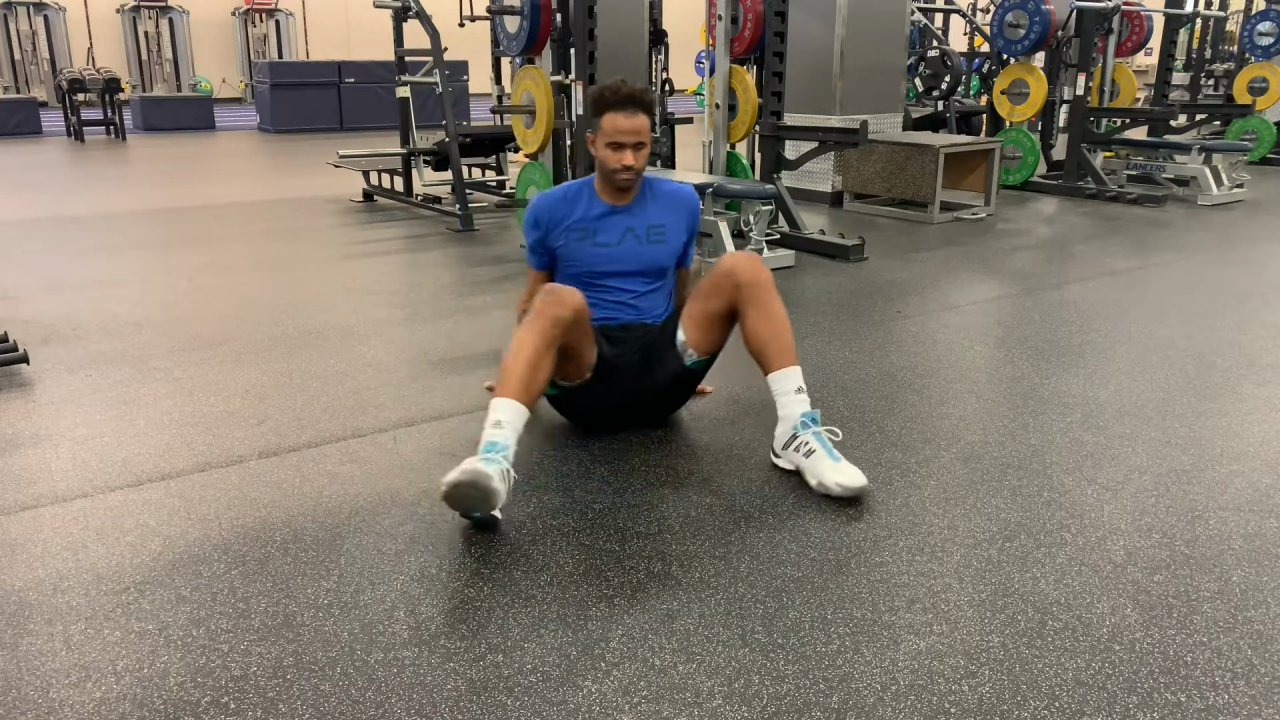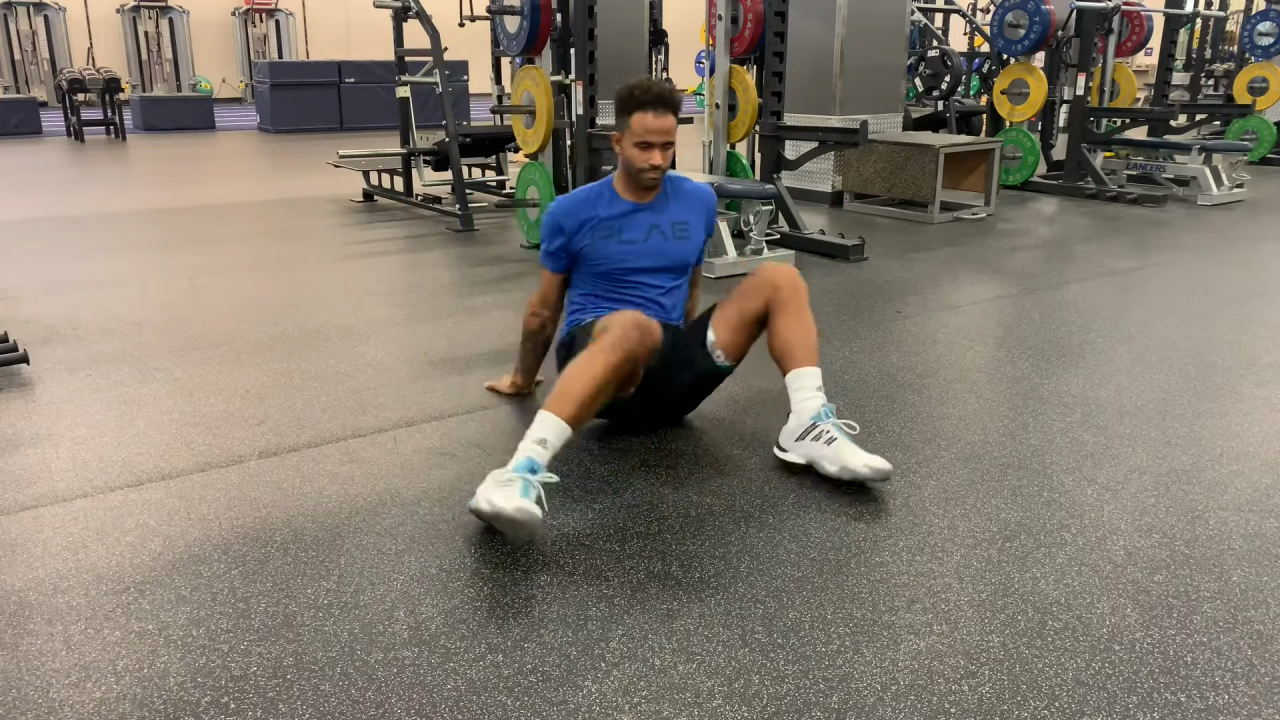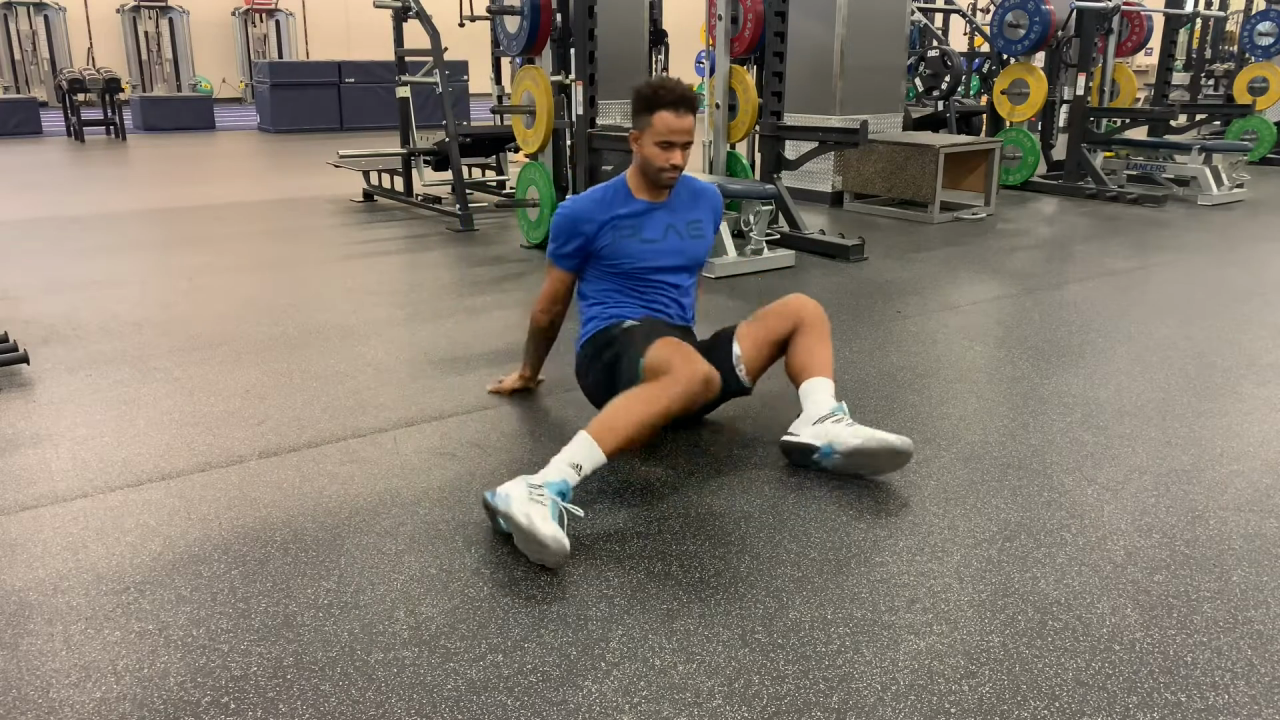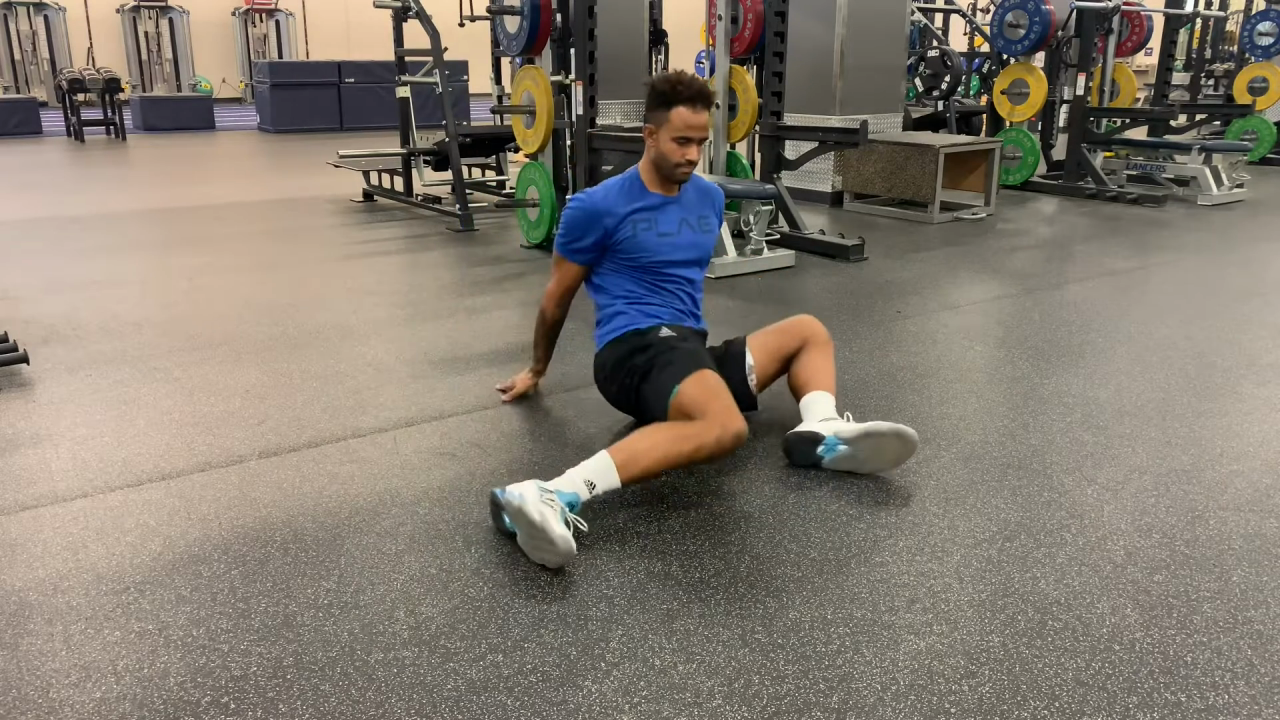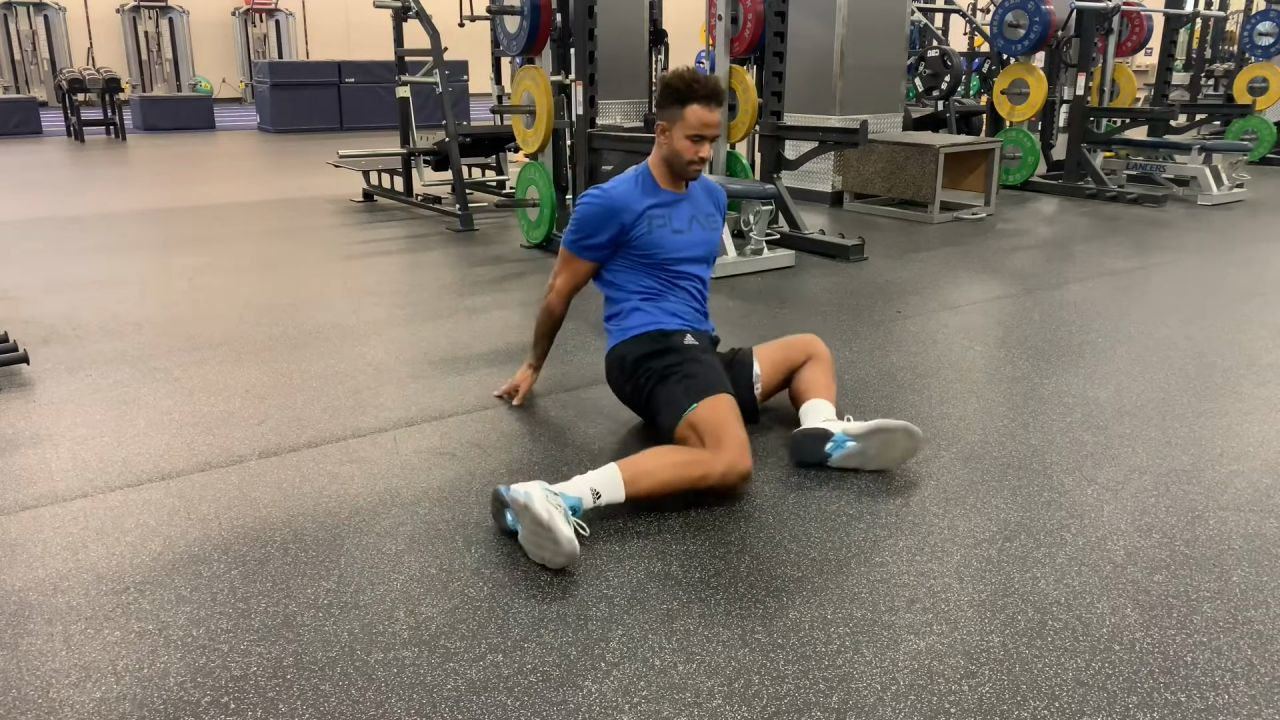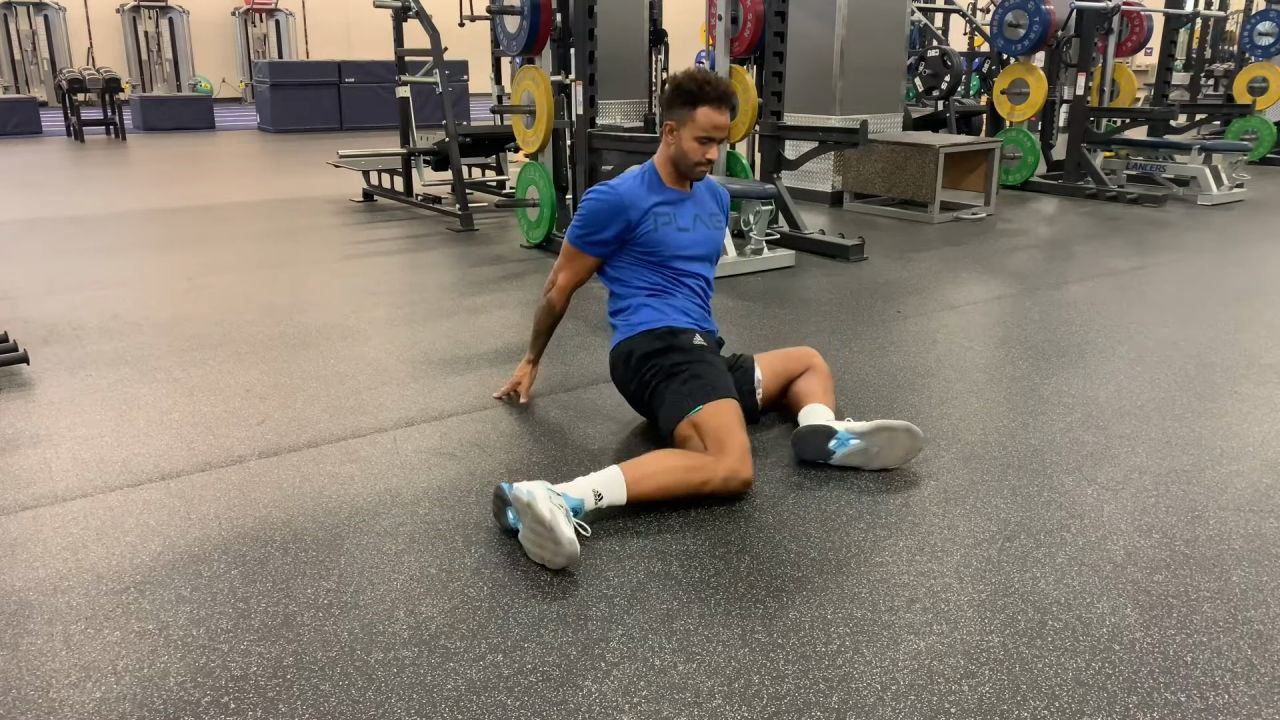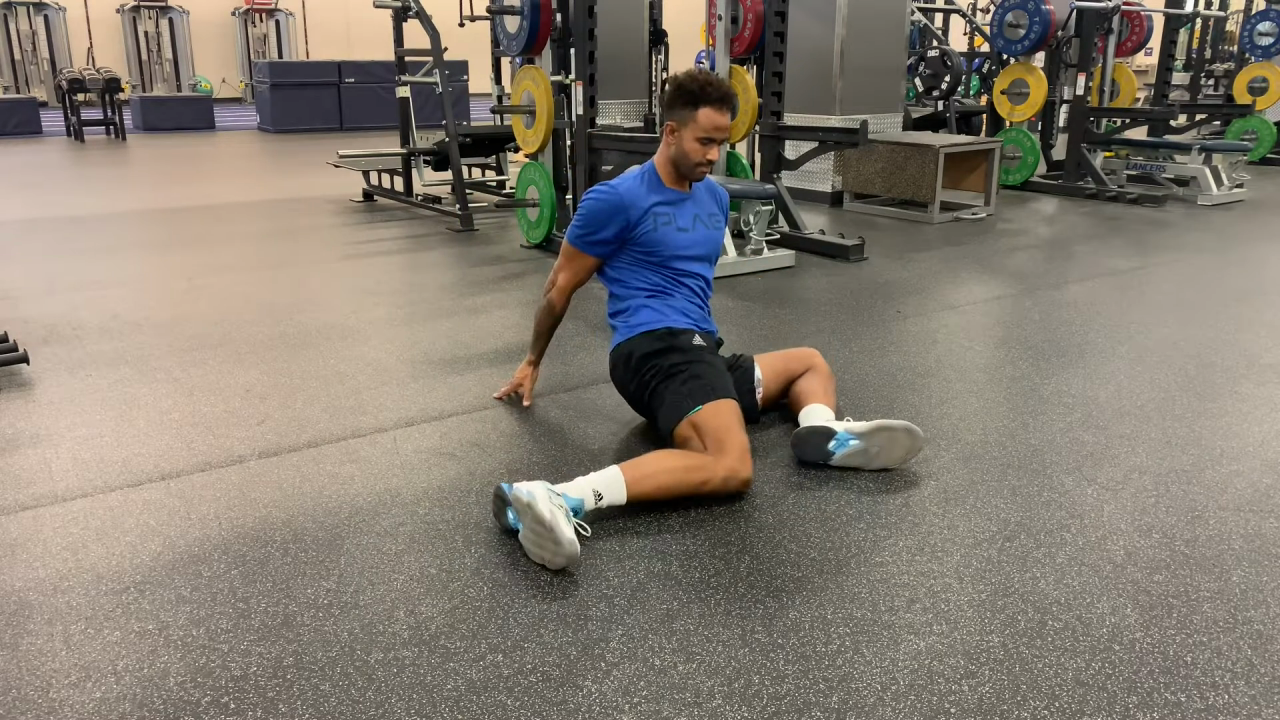
dt=0.2s
person 1, frame 1
left shoulder: (681, 203)
right shoulder: (550, 210)
right elbow: (531, 303)
left wrist: (682, 362)
right wrist: (525, 371)
left hip: (657, 366)
right hip: (585, 377)
left knee: (743, 267)
right knee: (559, 302)
left ankle: (798, 429)
right ankle: (492, 465)
person 1, frame 2
left shoulder: (698, 201)
right shoulder: (571, 213)
right elbow: (545, 308)
right wrist: (522, 378)
left hip: (670, 368)
right hip: (601, 366)
left knee: (780, 280)
right knee: (633, 329)
left ankle: (809, 425)
right ankle: (521, 476)
person 1, frame 3
left shoulder: (706, 201)
right shoulder: (585, 212)
right elbow: (551, 305)
right wrist: (528, 373)
left hip: (678, 356)
right hip: (616, 357)
left knee: (802, 310)
right knee: (696, 377)
left ankle: (821, 426)
right ankle: (543, 490)
person 1, frame 4
left shoulder: (709, 199)
right shoulder: (598, 206)
right elbow: (557, 295)
right wrist: (536, 369)
left hip: (688, 349)
right hip: (635, 350)
left knee: (808, 331)
right knee: (725, 429)
left ankle: (823, 431)
right ankle: (553, 496)
person 1, frame 5
left shoulder: (712, 197)
right shoulder: (611, 202)
right elbow: (560, 290)
right wrist: (534, 366)
left hip: (693, 350)
right hip: (651, 351)
left knee: (810, 349)
right knee: (730, 464)
left ankle: (825, 433)
right ankle: (557, 499)
person 1, frame 6
left shoulder: (715, 198)
right shoulder: (617, 199)
right elbow: (562, 285)
right wrist: (531, 360)
left hip: (696, 350)
right hip: (660, 349)
left knee: (809, 362)
right knee: (730, 471)
left ankle: (826, 434)
right ankle: (559, 501)
person 1, frame 7
left shoulder: (715, 198)
right shoulder: (617, 200)
right elbow: (561, 285)
right wrist: (532, 362)
left hip: (696, 351)
right hip: (660, 350)
left knee: (810, 363)
right knee: (729, 470)
left ankle: (825, 434)
right ankle: (560, 500)
